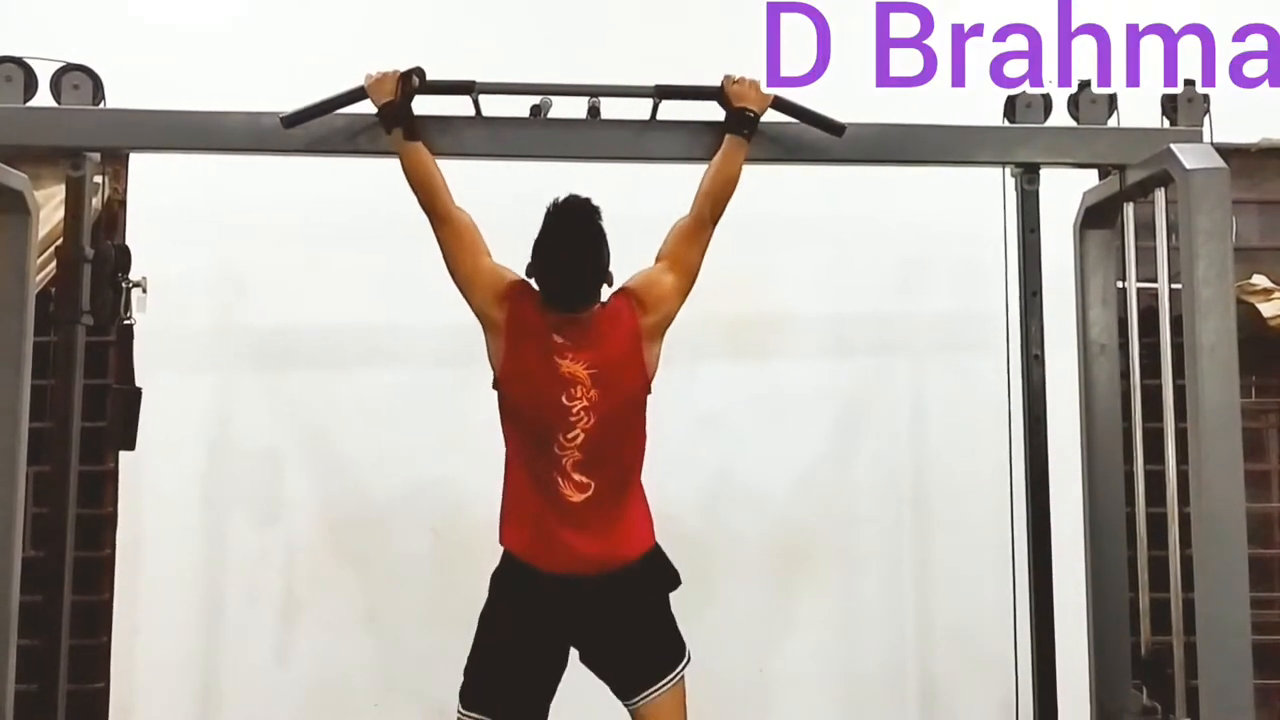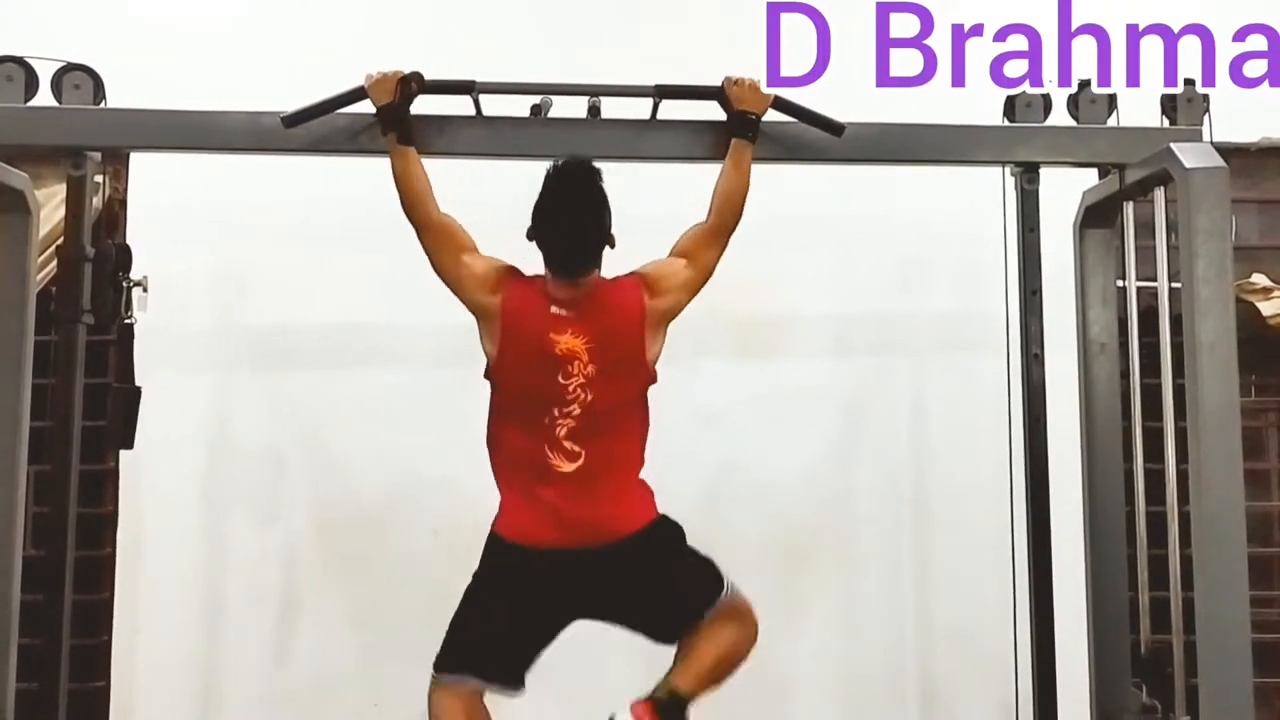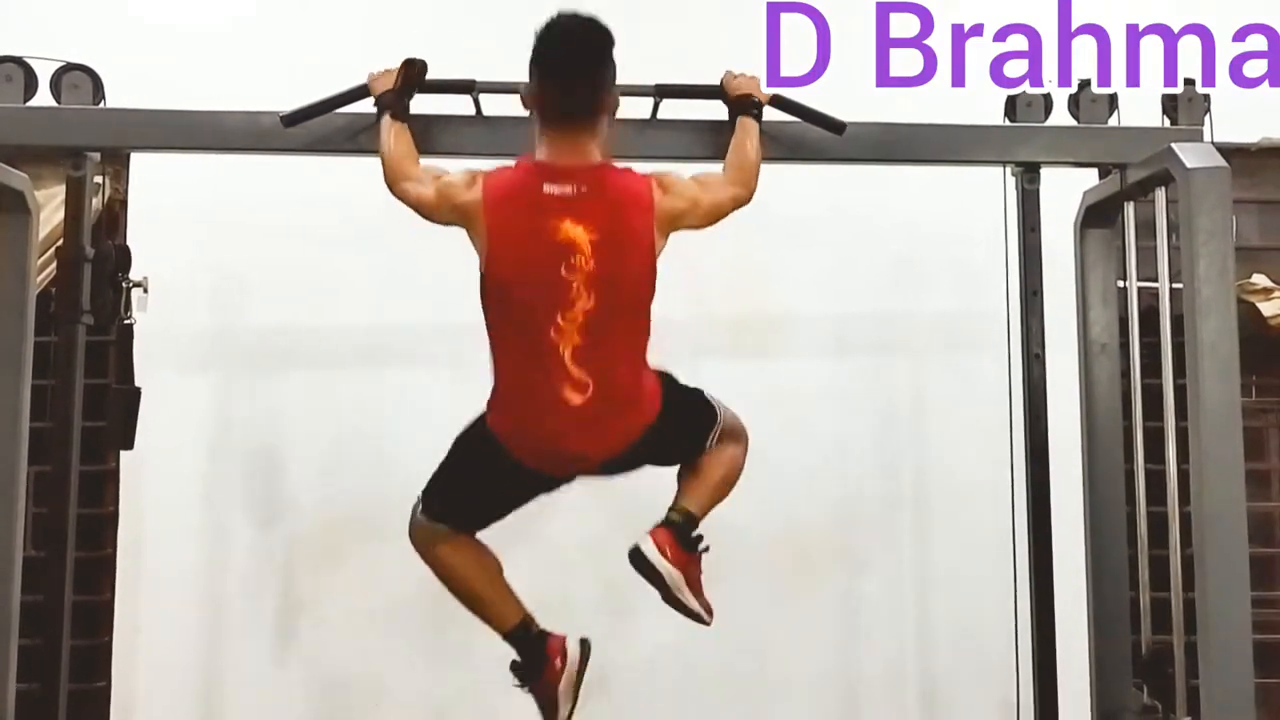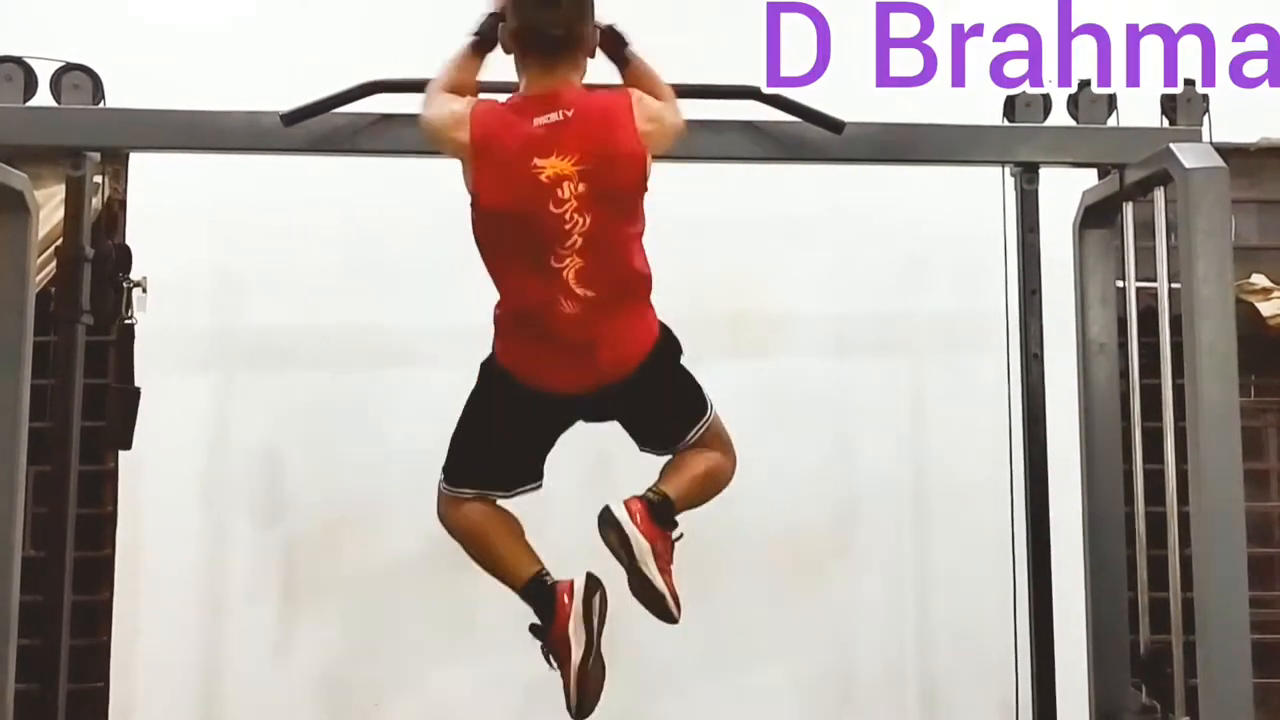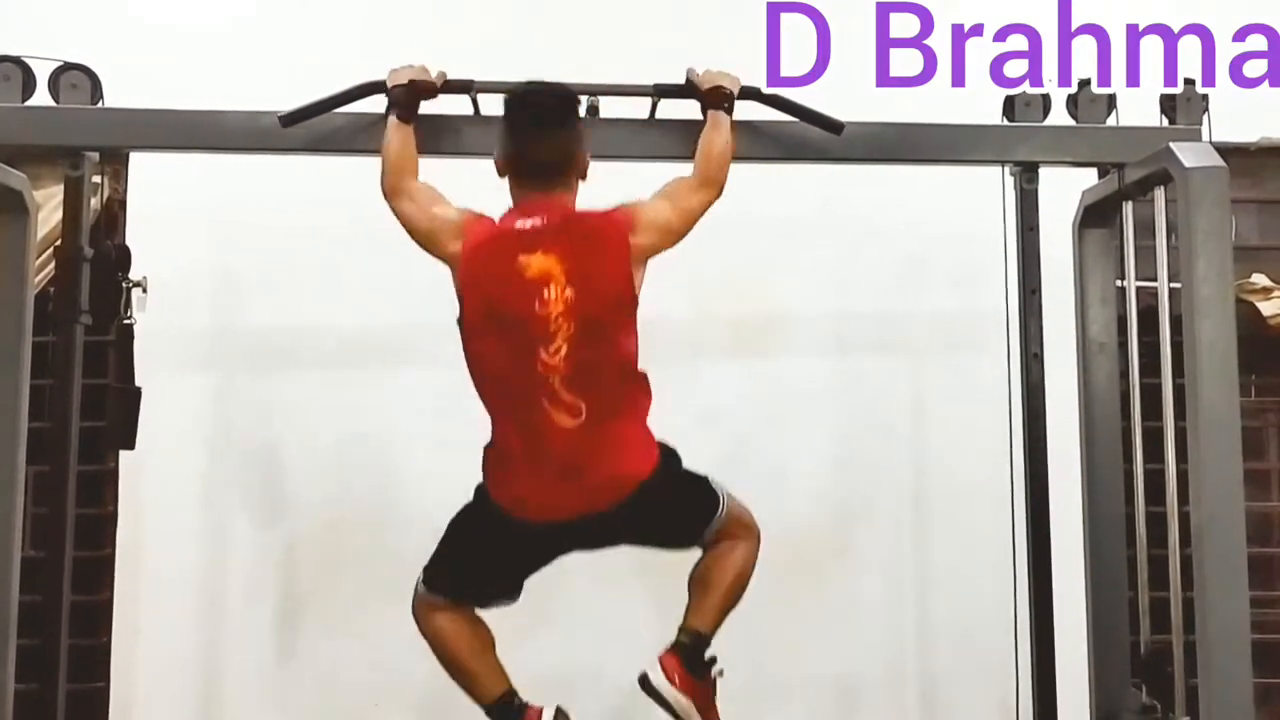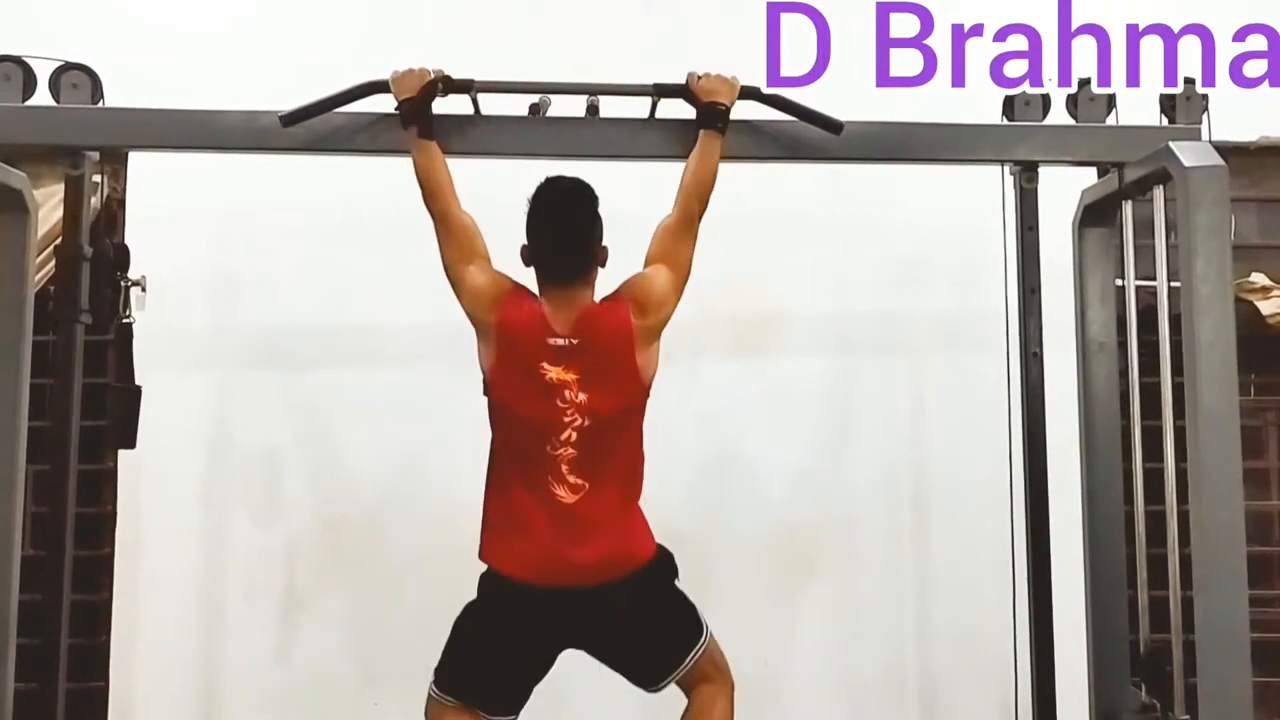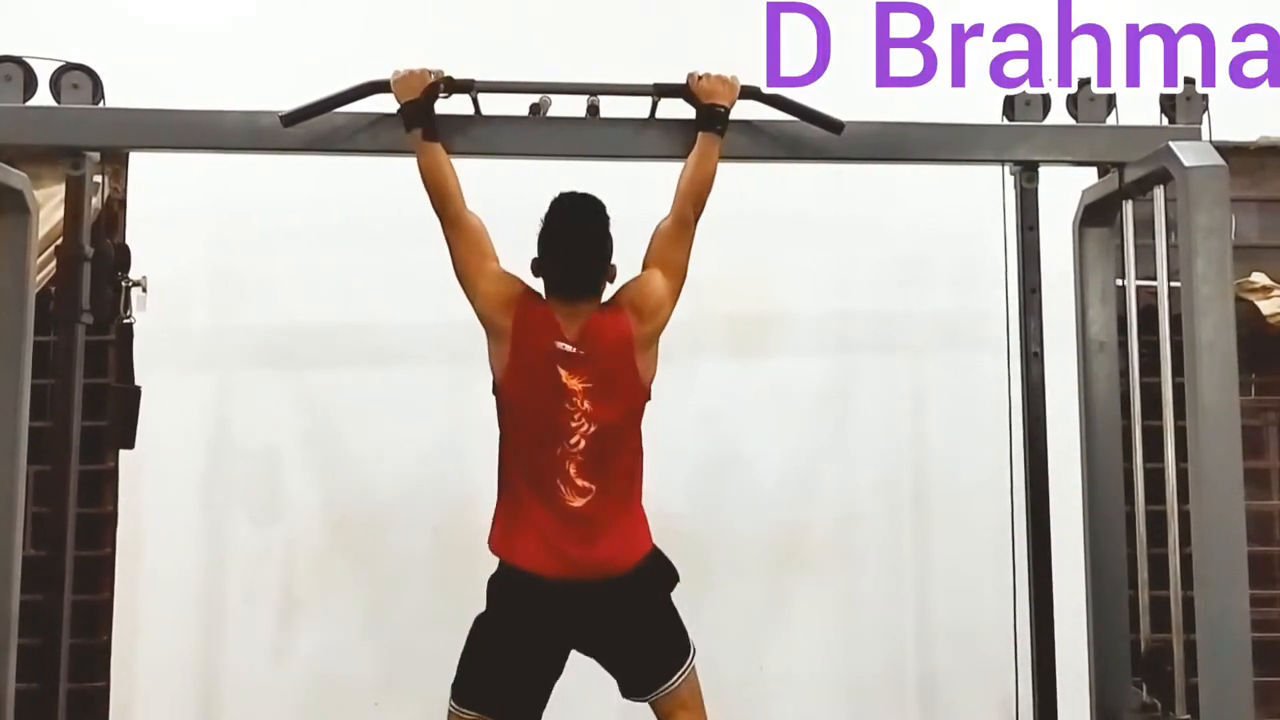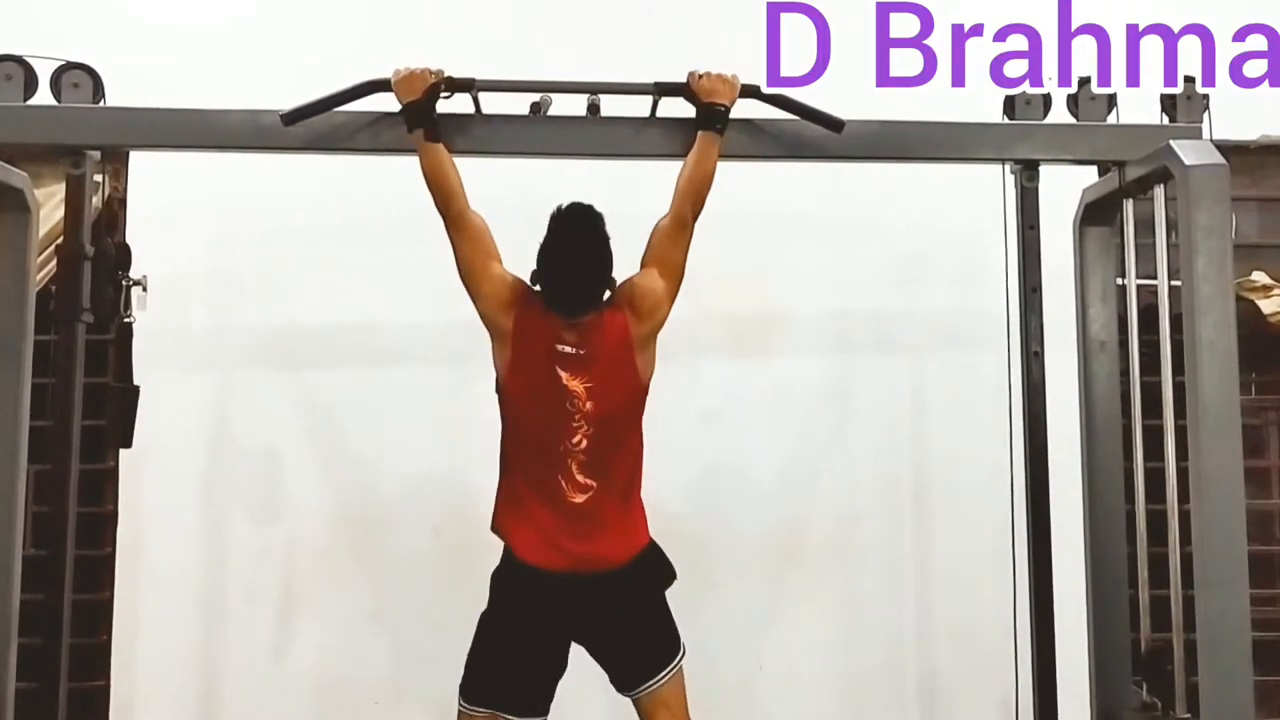
dt=0.2s
person 1, frame 1
left shoulder: (503, 317)
right shoulder: (642, 321)
left elbow: (443, 212)
right elbow: (701, 219)
left wrist: (397, 118)
right wrist: (739, 125)
left hip: (529, 577)
right hip: (626, 574)
person 1, frame 2
left shoulder: (496, 299)
right shoulder: (647, 301)
left elbow: (423, 214)
right elbow: (721, 225)
left wrist: (395, 122)
right wrist: (743, 129)
left hip: (522, 551)
right hip: (628, 543)
right knee: (734, 624)
person 1, frame 3
left shoulder: (484, 198)
right shoulder: (649, 198)
left elbow: (403, 178)
right elbow: (739, 185)
left wrist: (389, 106)
right wrist: (746, 109)
left hip: (519, 441)
right hip: (629, 425)
left knee: (432, 529)
right knee: (728, 437)
left ankle: (538, 653)
right ankle: (674, 541)
person 1, frame 4
left shoulder: (474, 132)
right shoulder: (632, 119)
left elbow: (434, 107)
right elbow: (671, 116)
left hip: (526, 373)
right hip: (632, 362)
left knee: (459, 503)
right knee: (714, 449)
left ankle: (555, 603)
right ankle: (652, 515)
person 1, frame 5
left shoulder: (468, 247)
right shoulder: (624, 235)
left elbow: (398, 187)
right elbow: (707, 183)
left wrist: (402, 102)
right wrist: (717, 102)
left hip: (517, 505)
right hip: (627, 487)
left knee: (435, 604)
right knee: (736, 531)
right ankle: (686, 665)
person 1, frame 6
left shoulder: (497, 321)
right shoulder: (638, 323)
left elbow: (446, 215)
right elbow: (687, 215)
left wrist: (416, 117)
right wrist: (713, 118)
left hip: (519, 587)
right hip: (625, 580)
person 1, frame 7
left shoulder: (507, 323)
right shoulder: (638, 326)
left elbow: (454, 216)
right elbow: (683, 219)
left wrist: (418, 118)
right wrist: (713, 120)
left hip: (529, 585)
right hip: (625, 580)
person 1, frame 8
left shoulder: (509, 325)
right shoulder: (637, 328)
left elbow: (458, 217)
right elbow: (681, 217)
left wrist: (420, 118)
right wrist: (712, 118)
left hip: (530, 578)
right hip: (623, 574)
